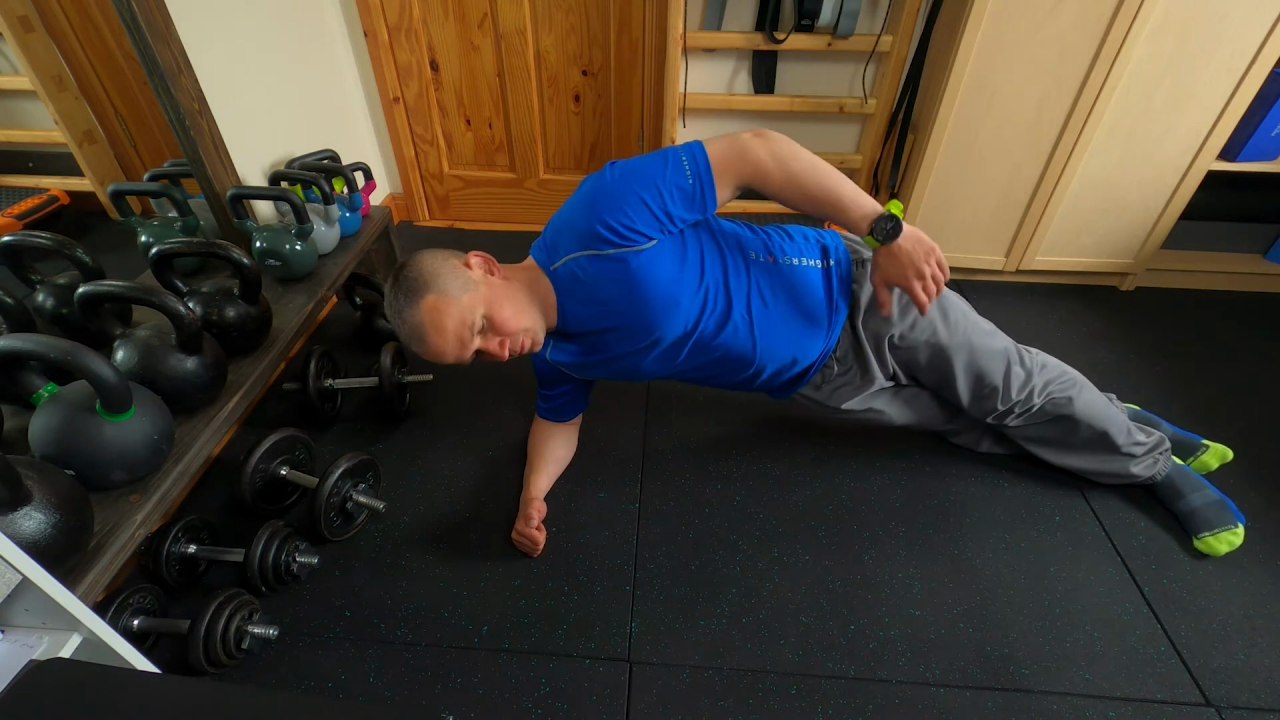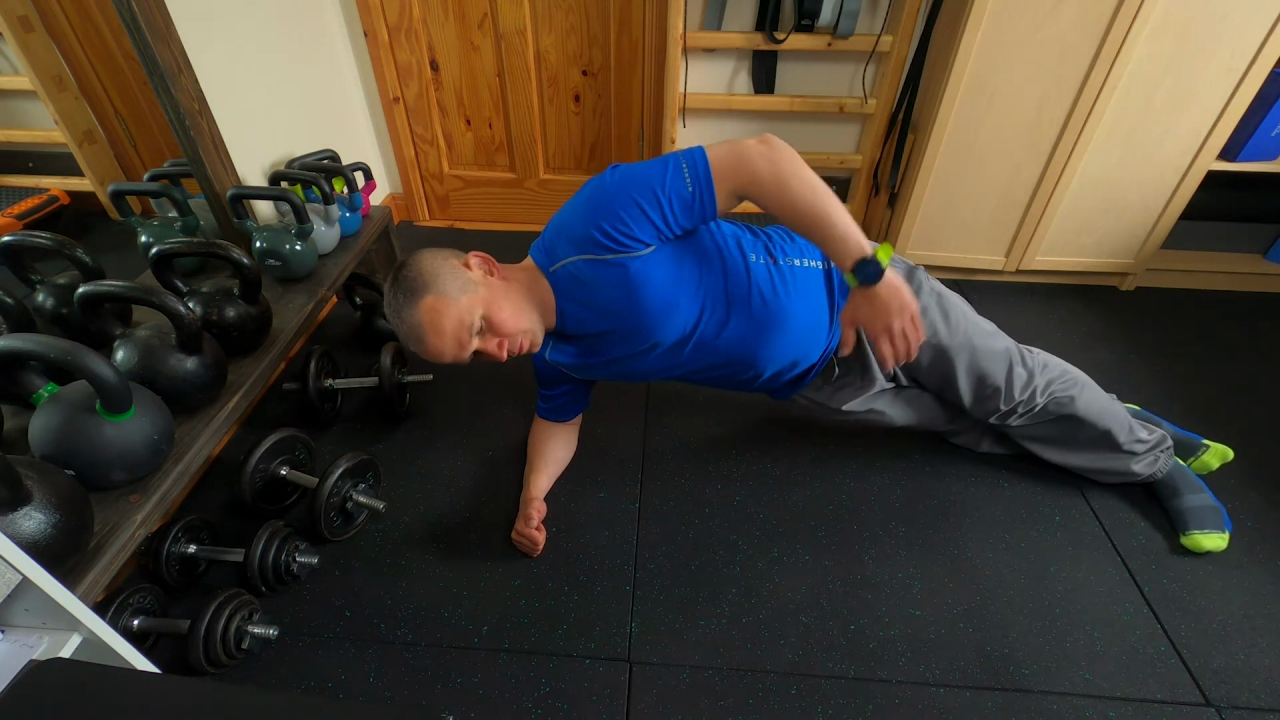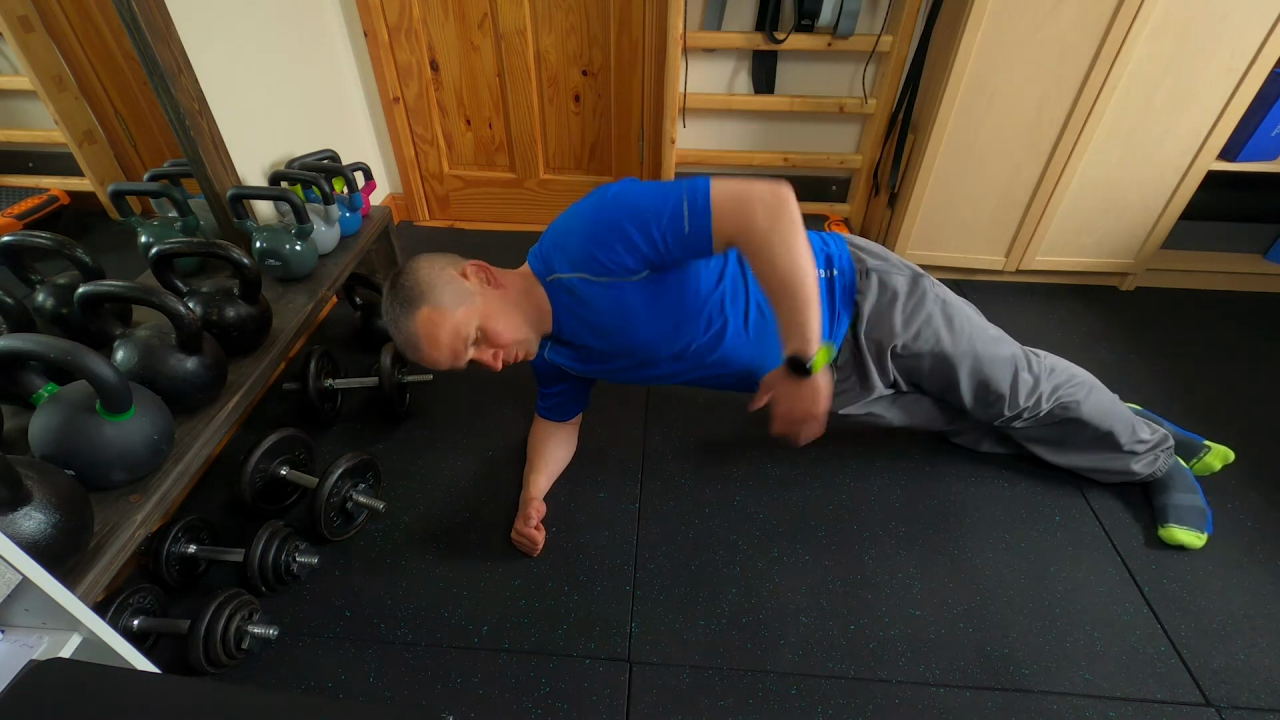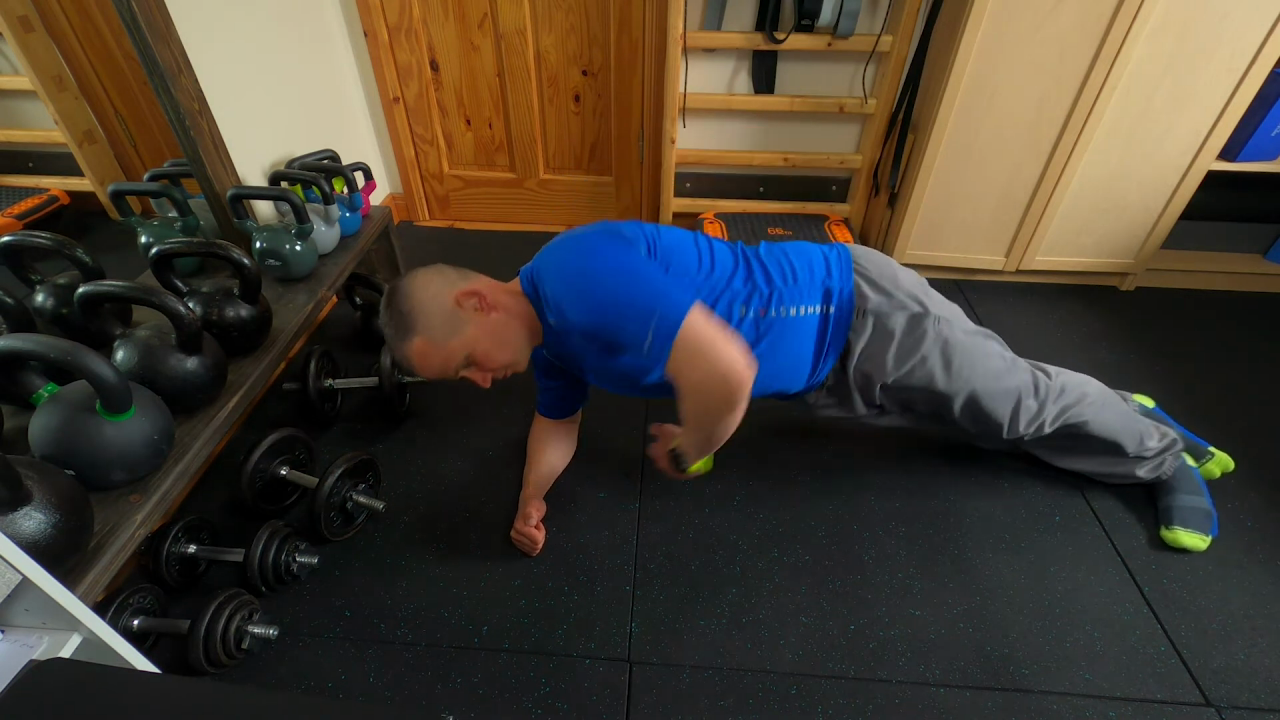
dt=0.2s
person 1, frame 1
left shoulder: (600, 216)
right shoulder: (552, 348)
left elbow: (757, 154)
right elbow: (557, 420)
left wrist: (884, 228)
right wrist: (532, 496)
left hip: (846, 294)
right hip: (820, 375)
left knee: (1011, 387)
right knee: (975, 428)
left ankle: (1151, 451)
right ankle: (1137, 451)
person 1, frame 2
left shoulder: (598, 220)
right shoulder: (553, 346)
left elbow: (763, 159)
right elbow: (558, 421)
left wrist: (867, 273)
right wrist: (534, 496)
left hip: (852, 291)
right hip: (815, 371)
left knee: (1013, 385)
right knee: (975, 427)
left ankle: (1155, 449)
right ankle: (1138, 455)
person 1, frame 3
left shoulder: (591, 235)
right shoulder: (555, 343)
left elbow: (771, 208)
right elbow: (558, 419)
left wrist: (803, 369)
right wrist: (533, 496)
left hip: (859, 299)
right hip: (837, 375)
left knee: (1016, 386)
right knee: (976, 423)
left ankle: (1152, 446)
right ankle: (1133, 449)
person 1, frame 4
left shoulder: (580, 276)
right shoulder: (550, 333)
left elbow: (728, 369)
right elbow: (558, 415)
left wrist: (693, 445)
right wrist: (532, 497)
left hip: (863, 309)
right hip: (832, 373)
left knee: (1019, 399)
right knee: (982, 412)
left ankle: (1166, 450)
right ankle: (1118, 424)
